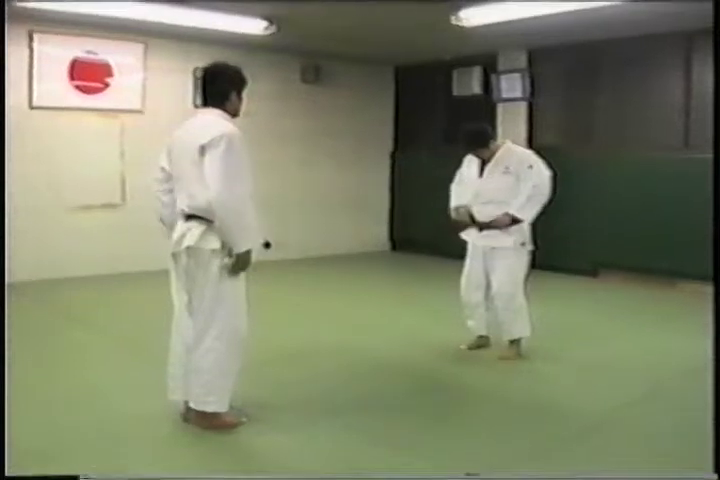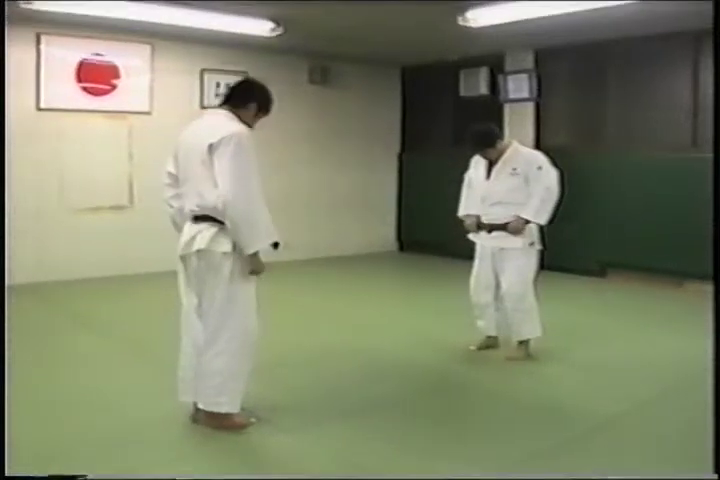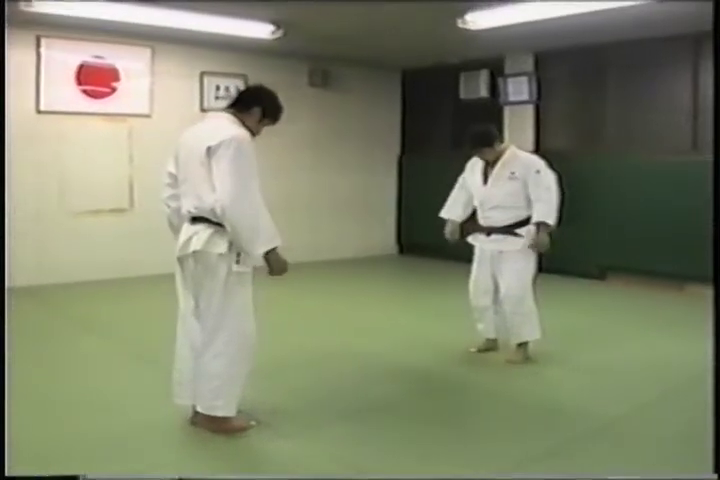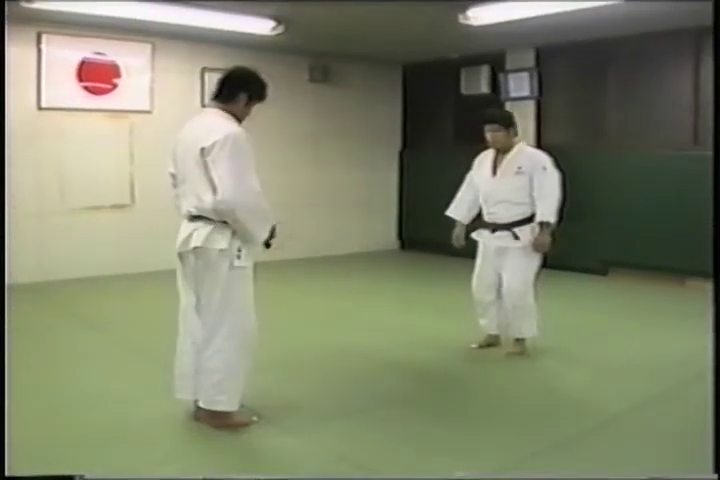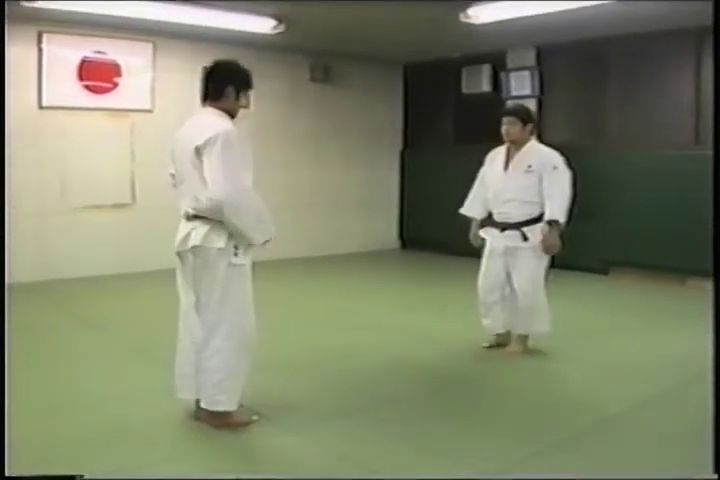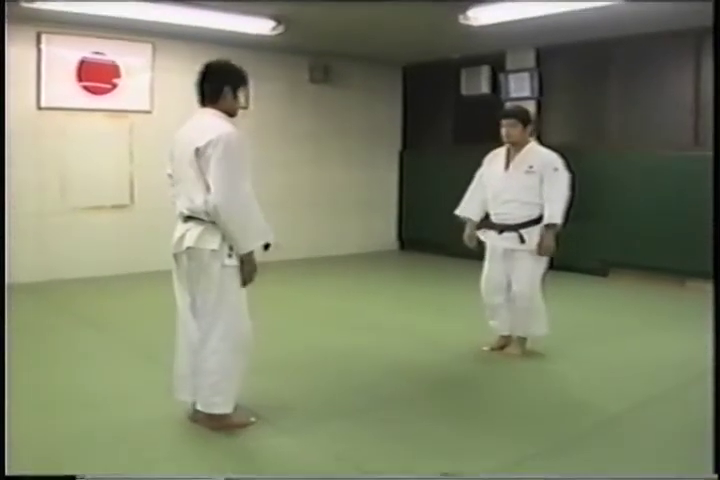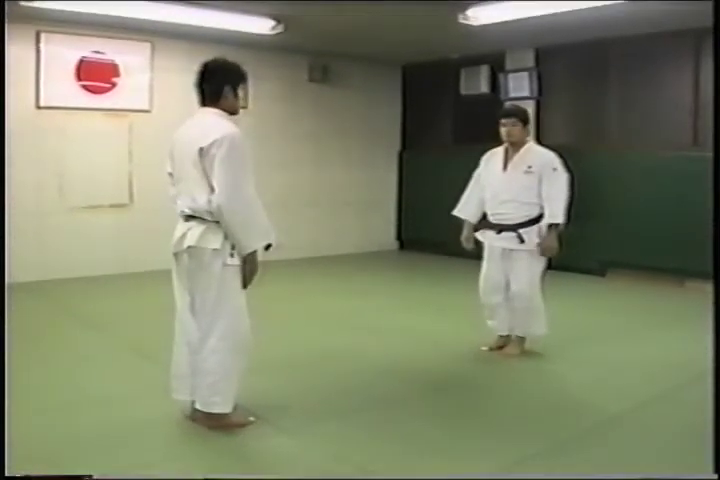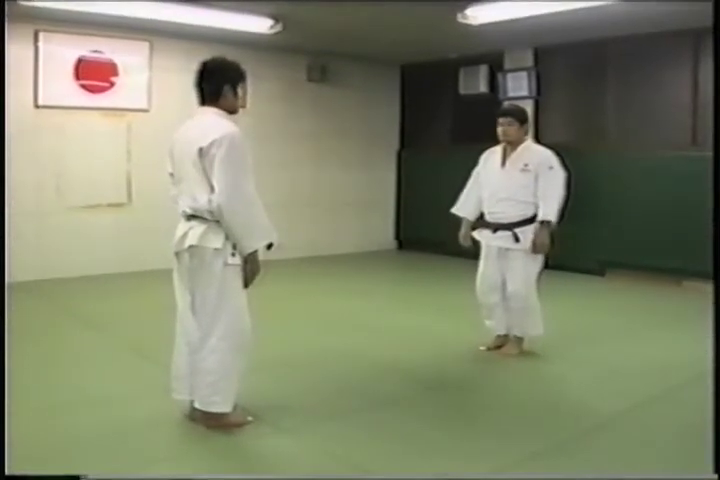
dt=0.4s
person 1, frame 1
left shoulder: (184, 131)
right shoulder: (224, 133)
left elbow: (165, 189)
right elbow: (227, 197)
left wrist: (181, 228)
right wrist: (243, 246)
left hip: (186, 237)
right hip: (215, 242)
left knee: (190, 320)
right knee: (218, 325)
left ankle: (191, 400)
right ankle: (206, 407)
person 1, frame 2
left shoulder: (191, 131)
right shoulder: (234, 133)
left elbow: (173, 190)
right elbow: (238, 197)
right wrist: (253, 249)
left hip: (194, 237)
right hip: (223, 242)
left knee: (199, 322)
right knee: (229, 326)
left ankle: (200, 401)
right ankle: (216, 409)
person 1, frame 3
left shoulder: (193, 132)
right shoulder: (234, 137)
left elbow: (172, 191)
right elbow: (238, 201)
right wrist: (269, 250)
left hip: (192, 239)
right hip: (220, 244)
left knee: (196, 324)
right knee: (227, 329)
left ankle: (200, 404)
right ankle: (214, 411)
person 1, frame 4
left shoulder: (191, 129)
right shoulder: (229, 133)
left elbow: (179, 185)
right elbow: (238, 196)
right wrist: (266, 226)
left hip: (193, 234)
right hip: (221, 241)
left knee: (198, 320)
right knee: (228, 324)
left ankle: (202, 399)
right ankle: (217, 407)
person 1, frame 5
left shoulder: (188, 129)
right shoulder: (222, 131)
right elbow: (228, 195)
right wrist: (259, 230)
left hip: (192, 233)
right hip: (220, 240)
left knee: (199, 320)
right knee: (228, 324)
left ankle: (202, 399)
right ankle: (217, 406)
person 1, frame 6
left shoulder: (186, 131)
right shoulder: (224, 134)
right elbow: (230, 199)
right wrist: (248, 248)
left hip: (188, 235)
right hip: (216, 242)
left knee: (196, 322)
right knee: (225, 326)
left ankle: (200, 401)
right ankle: (215, 408)
person 1, frame 7
left shoulder: (185, 131)
right shoulder: (226, 134)
right elbow: (233, 199)
right wrist: (250, 248)
left hip: (188, 234)
right hip: (216, 241)
left knee: (194, 321)
right knee: (223, 326)
left ankle: (198, 400)
right ankle: (213, 408)
person 1, frame 8
left shoulder: (185, 131)
right shoulder: (225, 133)
right elbow: (233, 198)
right wrist: (251, 248)
left hip: (190, 234)
right hip: (217, 241)
left knee: (194, 321)
right knee: (223, 325)
left ankle: (197, 400)
right ankle: (213, 407)
person 2, frame 1
left shoulder: (523, 158)
right shoulder: (470, 161)
left elbow: (539, 189)
right elbow: (459, 185)
left wrist: (510, 215)
right wrist: (460, 207)
left hip: (510, 235)
right hip: (478, 234)
left knee: (506, 289)
right knee: (472, 287)
left ankle: (514, 342)
right ankle: (481, 334)
person 2, frame 2
left shoulder: (530, 159)
right shoulder: (477, 162)
left elbow: (547, 190)
right elbow: (470, 189)
left wrist: (524, 219)
right wrist: (470, 215)
left hip: (517, 237)
right hip: (487, 236)
left knee: (516, 289)
right knee: (481, 287)
left ankle: (523, 343)
right ankle: (491, 335)
person 2, frame 3
left shoulder: (528, 163)
right shoulder: (473, 165)
left elbow: (546, 195)
right elbow: (462, 193)
left wrist: (542, 229)
right wrist: (453, 221)
left hip: (517, 239)
right hip: (485, 238)
left knee: (514, 292)
right knee: (480, 290)
left ankle: (522, 345)
right ankle: (490, 338)
person 2, frame 4
left shoulder: (535, 159)
right shoulder: (483, 160)
left elbow: (548, 196)
right elbow: (470, 193)
left wrist: (544, 231)
right wrist: (460, 225)
left hip: (521, 236)
right hip: (490, 235)
left knee: (516, 289)
right knee: (483, 286)
left ankle: (520, 338)
right ankle: (492, 333)
person 2, frame 5
left shoulder: (547, 158)
right shoulder: (494, 156)
left elbow: (557, 195)
right elbow: (481, 191)
left wrist: (553, 231)
right wrist: (476, 224)
left hip: (529, 235)
right hip: (497, 234)
left knee: (527, 289)
right knee: (489, 285)
left ankle: (522, 337)
right ankle: (501, 332)
person 2, frame 6
left shoulder: (547, 159)
right shoulder: (493, 158)
left elbow: (556, 198)
right elbow: (478, 192)
left wrist: (549, 234)
right wrist: (470, 225)
left hip: (528, 236)
right hip: (497, 235)
left knee: (524, 289)
right knee: (493, 287)
left ankle: (521, 338)
right ankle: (504, 333)
person 2, frame 7
left shoulder: (545, 159)
right shoulder: (490, 158)
left elbow: (555, 198)
right elbow: (475, 193)
left wrist: (552, 234)
right wrist: (468, 227)
left hip: (527, 236)
right hip: (495, 235)
left knee: (523, 290)
right knee: (491, 287)
left ankle: (520, 338)
right ankle: (503, 333)
person 2, frame 8
left shoulder: (542, 157)
right shoulder: (489, 156)
left elbow: (551, 195)
right elbow: (474, 191)
left wrist: (543, 231)
right wrist: (466, 224)
left hip: (523, 234)
right hip: (492, 234)
left knee: (519, 288)
right knee: (488, 286)
left ankle: (517, 337)
right ankle: (501, 333)
